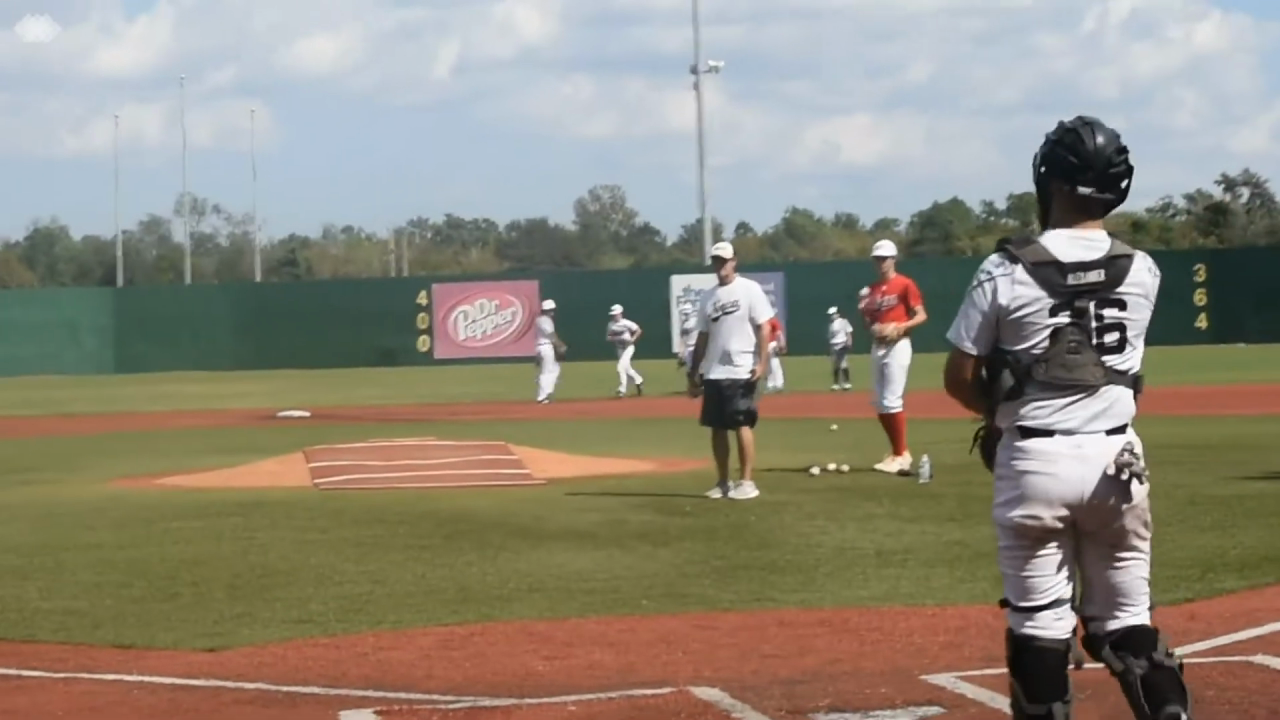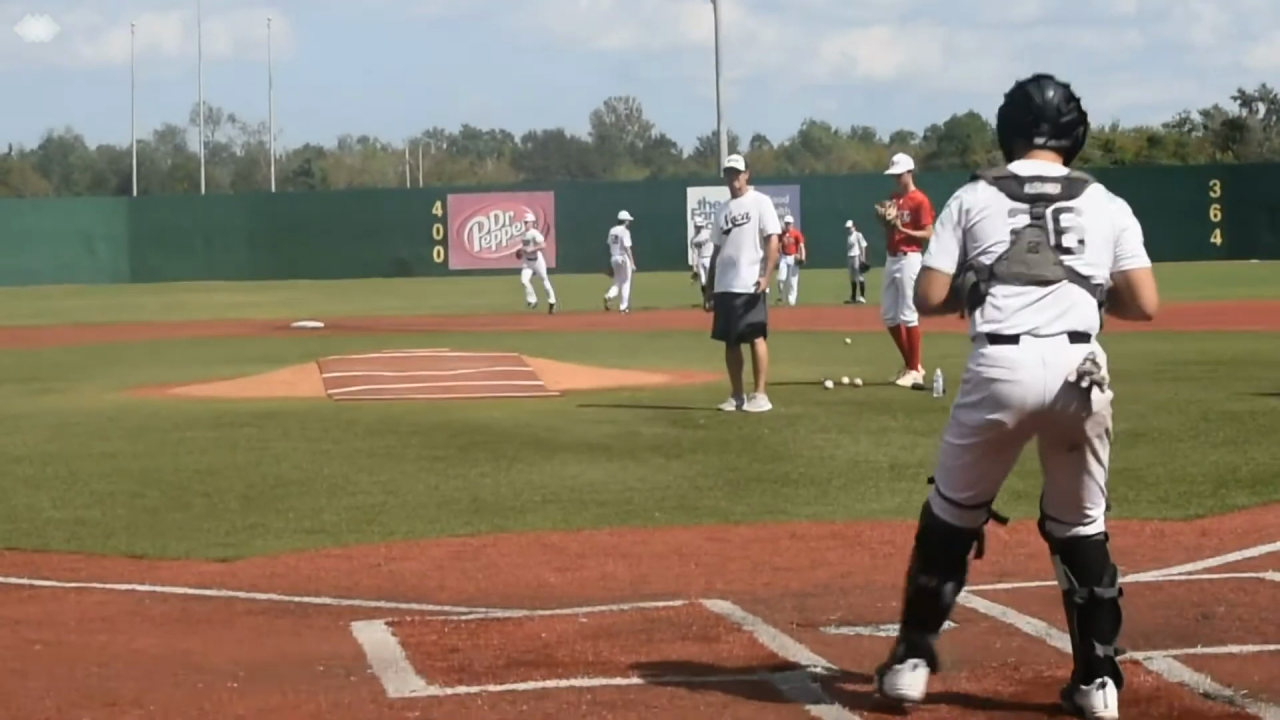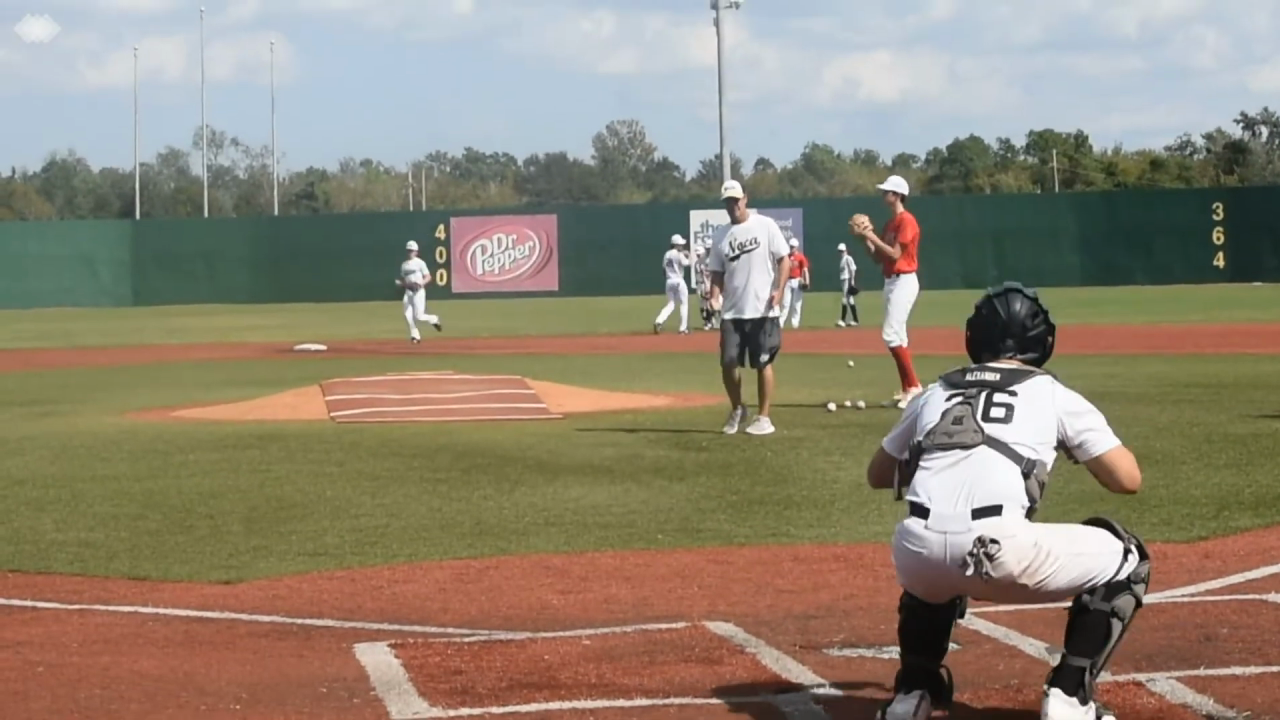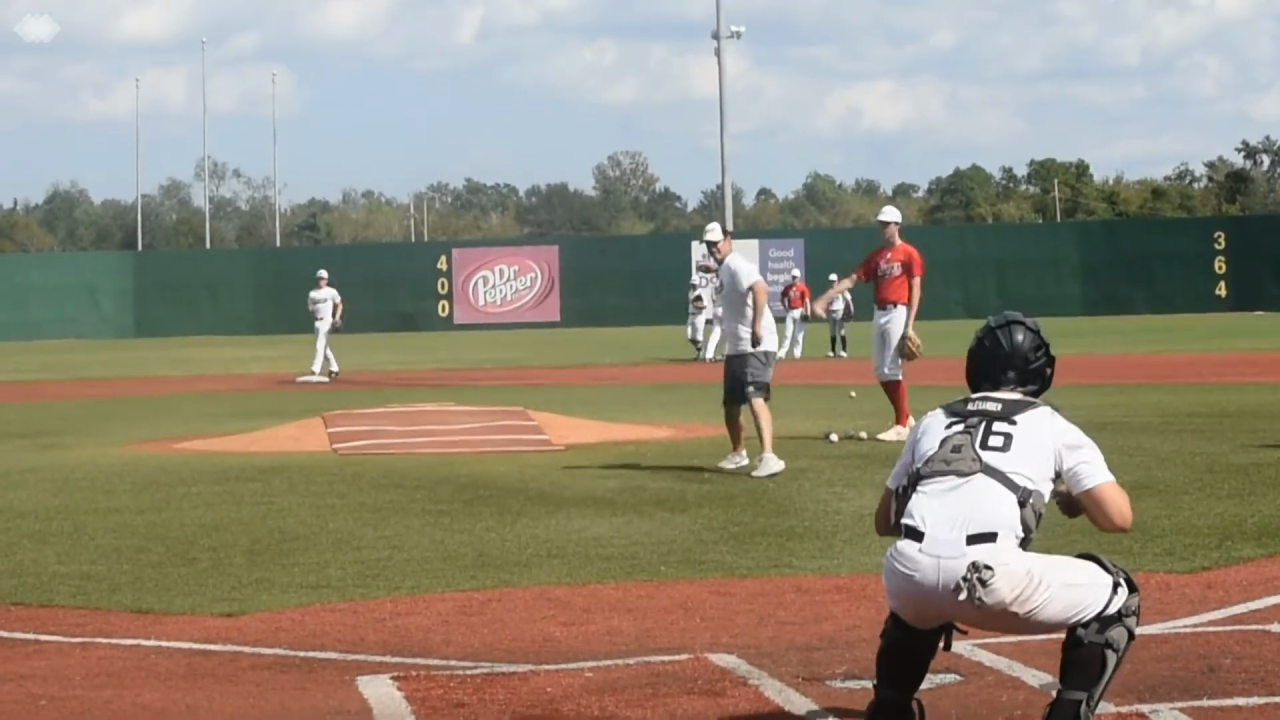
dt=1s
person 1, frame 1
left shoulder: (1004, 269)
right shoulder: (1143, 270)
left elbow: (960, 379)
left hip: (1034, 463)
right hip: (1115, 459)
left knee: (1039, 625)
right knee: (1126, 620)
person 1, frame 2
left shoulder: (973, 197)
right shoulder: (1105, 204)
left elbow: (931, 297)
right elbow: (1144, 305)
left hip: (998, 369)
right hip: (1076, 370)
left knee: (952, 516)
right knee: (1080, 527)
left ankle: (913, 657)
person 1, frame 3
left shoulder: (935, 393)
right shoulder: (1055, 395)
left elbow: (879, 475)
right elbow: (1127, 479)
right wrist: (1078, 450)
left hip: (916, 550)
right hip: (996, 548)
right knee: (1126, 562)
person 1, frame 4
left shoulder: (933, 421)
right shoulder: (1054, 426)
left elbow: (885, 522)
right elbow: (1118, 518)
right wrist: (1079, 499)
left hip: (905, 573)
right hip: (988, 576)
right knee: (1116, 598)
person 2, frame 1
left shoulder: (749, 289)
right shoulder: (708, 297)
left elbow: (764, 329)
left wrist: (762, 363)
right wrist: (693, 372)
left hip: (741, 372)
right hip: (714, 374)
left knee: (742, 425)
right knee: (717, 427)
left ankle: (746, 482)
right ankle: (723, 482)
person 2, frame 2
left shoulder: (760, 202)
right shoulder: (723, 209)
left elbow: (773, 242)
left wrist: (767, 276)
right wrist: (710, 288)
left hip: (750, 286)
right hip: (724, 287)
left knee: (756, 338)
right knee: (730, 341)
left ankle: (760, 395)
right ankle: (737, 395)
person 2, frame 3
left shoulder: (765, 225)
right shoulder: (722, 236)
left elbow: (784, 260)
right elbow: (717, 273)
left wrist: (778, 291)
right wrist: (715, 297)
left hip: (762, 311)
right hip: (732, 311)
left knee: (763, 363)
right knee: (729, 362)
left ankle: (763, 417)
right ankle: (737, 411)
person 2, frame 4
left shoulder: (738, 265)
right shoulder: (725, 270)
left elbow: (759, 287)
left wrist: (758, 324)
right wrist: (713, 268)
left hip: (757, 347)
right hip: (736, 349)
left knee: (755, 397)
right knee: (730, 403)
left ankle: (768, 456)
right ankle: (739, 453)
person 3, frame 1
left shoulder: (905, 284)
right shoulder: (872, 289)
left elbow: (921, 315)
right elbow: (868, 320)
left wrist: (902, 327)
right wrist: (865, 312)
left hip: (897, 346)
right hip: (877, 347)
left knee: (892, 401)
right knee: (879, 403)
left ankle: (901, 457)
right ankle: (899, 452)
person 3, frame 2
left shoulder: (920, 200)
right shoulder: (892, 199)
left elbow: (929, 235)
left wrist: (902, 229)
right wrist: (885, 221)
left hip: (910, 260)
right hip: (891, 260)
left knee: (908, 315)
right knee: (889, 316)
left ankle: (915, 371)
right ankle: (911, 365)
person 3, frame 3
left shoulder: (906, 220)
right shoulder: (891, 223)
left elbow: (894, 255)
right elbow: (881, 257)
left wrist: (871, 237)
right wrist: (867, 236)
left hip: (904, 282)
right hip: (891, 282)
left knee: (891, 336)
right knee: (896, 337)
left ankle: (914, 387)
right ankle: (906, 391)
person 3, frame 4
left shoulder: (909, 253)
right shoulder: (875, 255)
left elbow: (915, 291)
right elbow: (851, 280)
left wrist: (910, 325)
right wrist: (825, 299)
left hip: (897, 313)
right hip: (878, 314)
left knee: (892, 369)
right knee: (882, 370)
left ankle: (901, 425)
right ankle: (905, 418)
